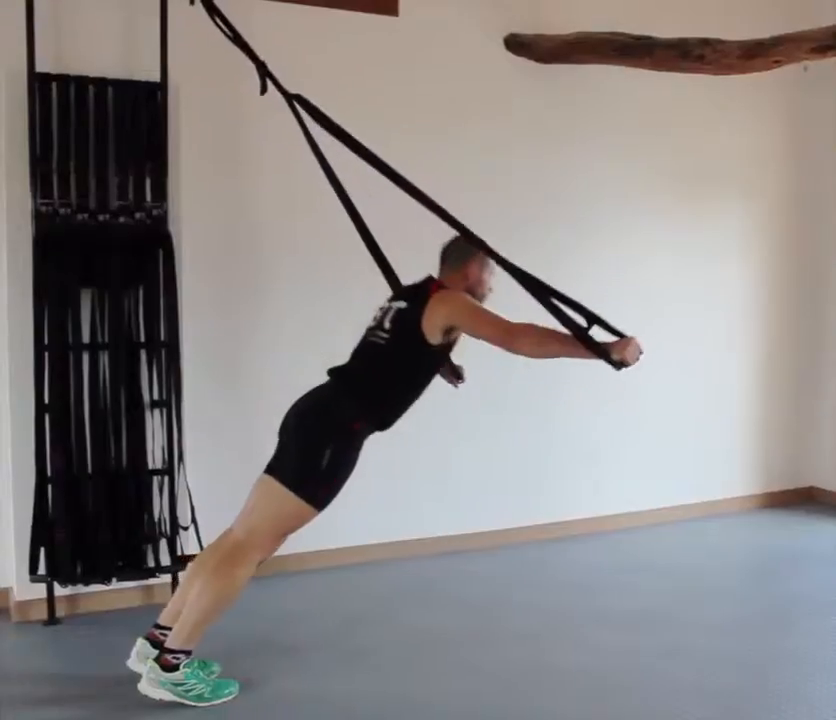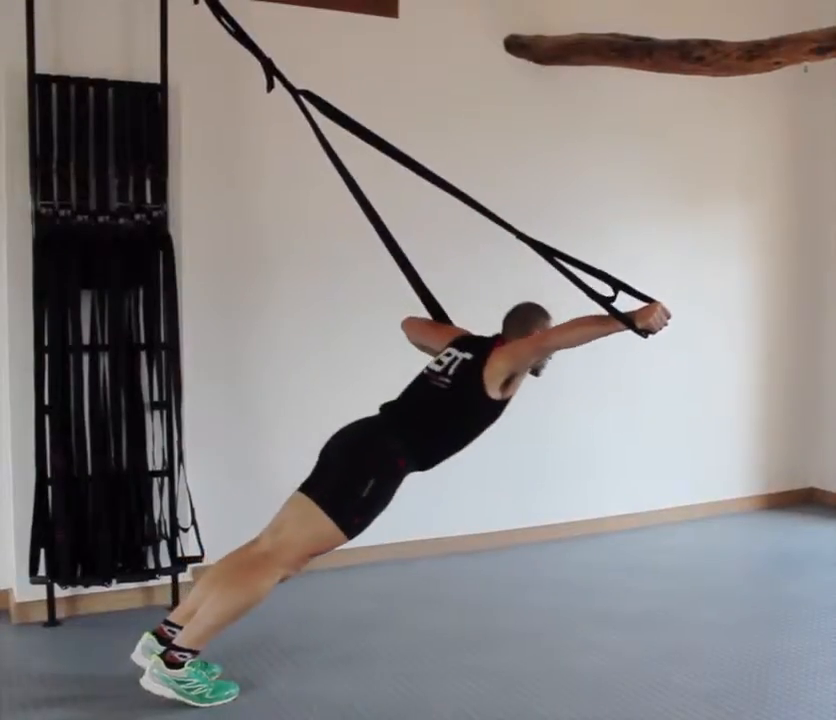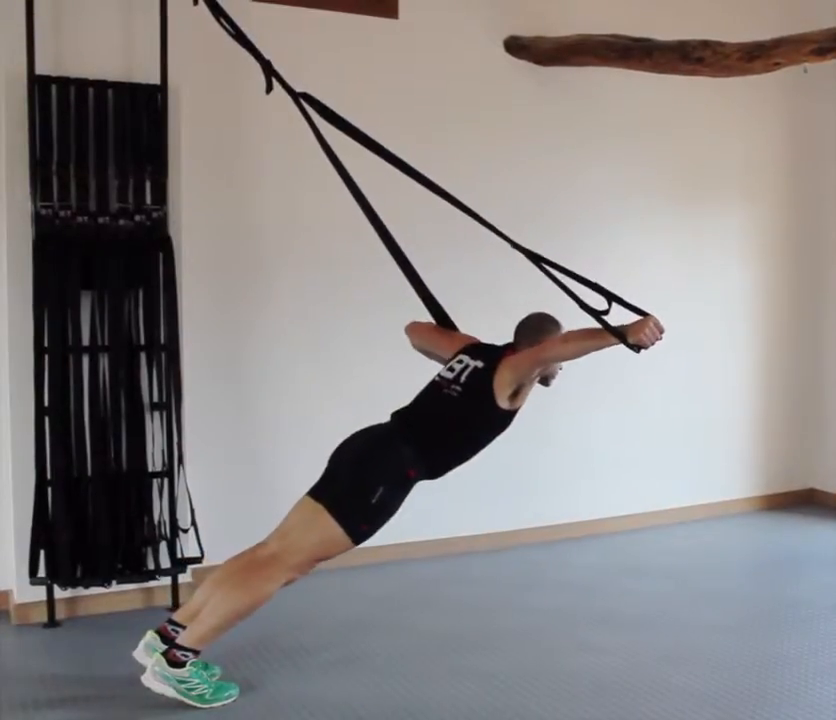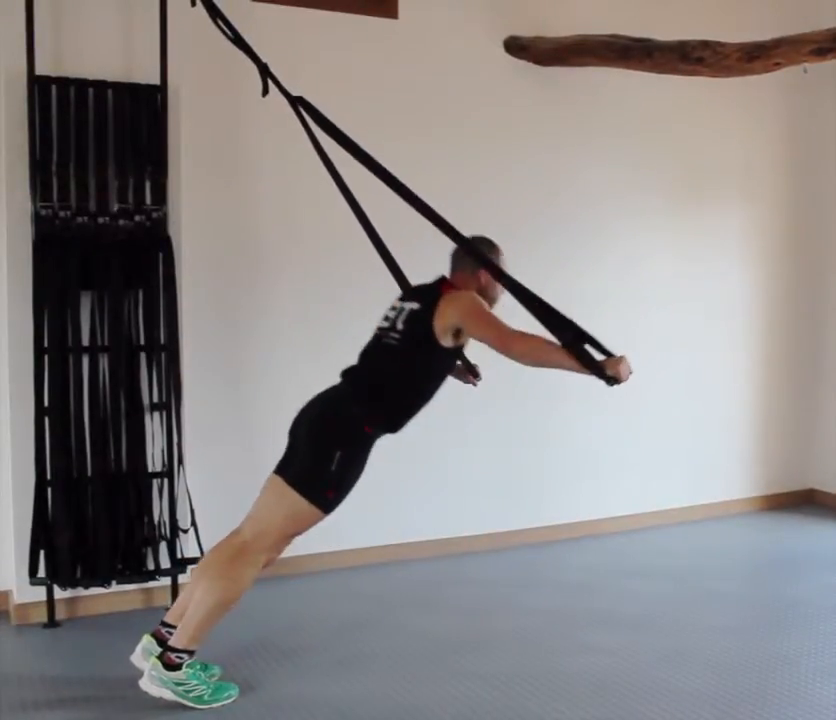
dt=0.7s
person 1, frame 1
left shoulder: (410, 297)
right shoulder: (450, 304)
right elbow: (519, 339)
left wrist: (439, 364)
right wrist: (606, 351)
left hip: (318, 414)
right hip: (335, 428)
left knee: (247, 536)
right knee: (252, 541)
left ankle: (158, 640)
right ankle: (171, 664)
person 1, frame 2
left shoulder: (464, 343)
right shoulder: (507, 359)
left elbow: (410, 324)
right elbow: (557, 337)
right wrist: (633, 320)
left hip: (360, 442)
right hip: (378, 461)
left knee: (271, 547)
right knee: (279, 556)
left ankle: (164, 636)
right ankle: (175, 662)
person 1, frame 3
left shoulder: (474, 350)
right shoulder: (514, 370)
left elbow: (415, 329)
right elbow: (553, 349)
right wrist: (624, 334)
left hip: (370, 450)
right hip: (388, 468)
left knee: (278, 551)
right knee: (284, 560)
left ankle: (168, 634)
right ankle: (177, 659)
person 1, frame 4
left shoulder: (419, 296)
right shoulder: (460, 304)
right elbow: (518, 346)
left wrist: (450, 366)
right wrist: (601, 366)
left hip: (329, 417)
right hip: (344, 432)
left knee: (254, 537)
right knee: (259, 543)
left ankle: (163, 641)
right ankle: (172, 665)
